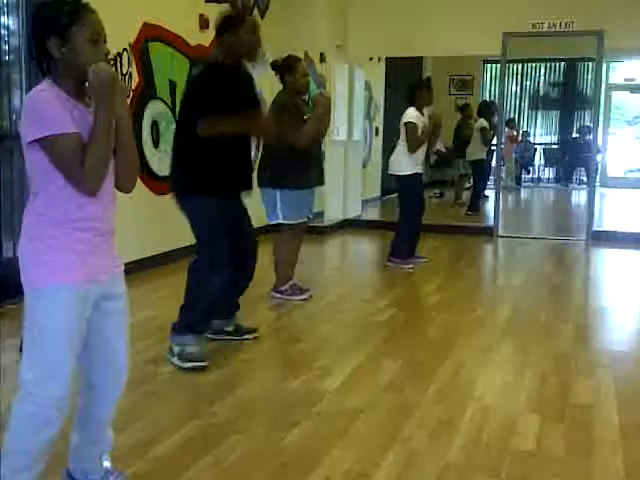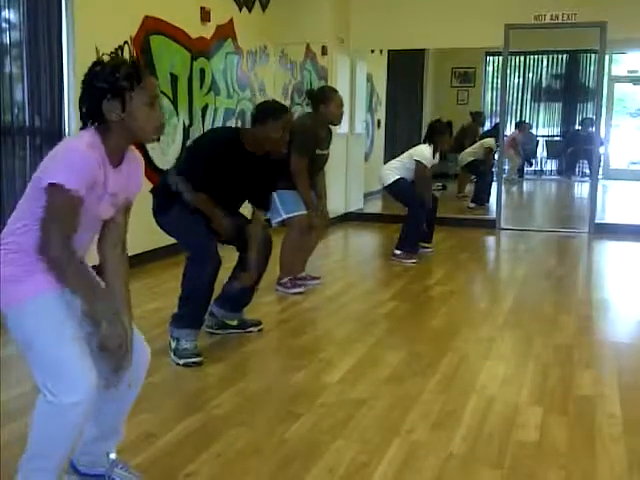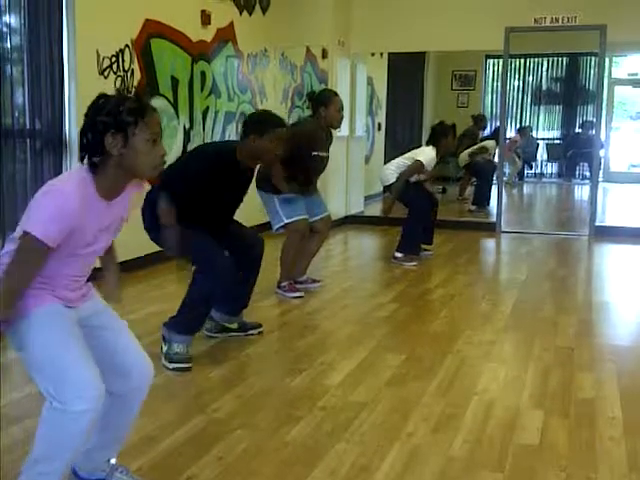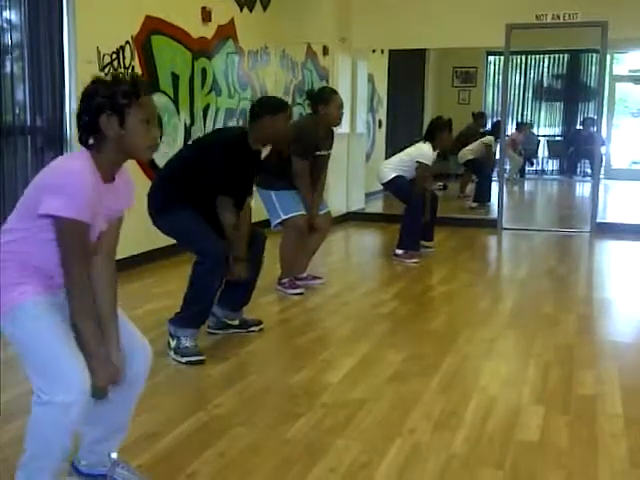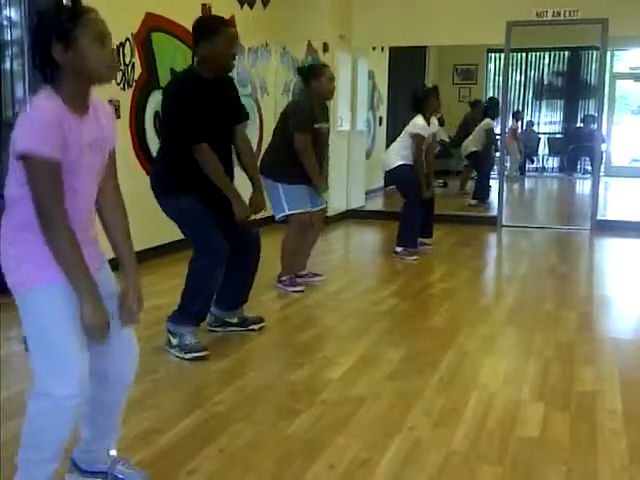
dt=1s
person 1, frame 1
left shoulder: (95, 103)
right shoulder: (42, 103)
left elbow: (126, 181)
right elbow: (87, 179)
left wrist: (119, 109)
right wrist: (104, 109)
left hip: (104, 264)
right hip: (57, 269)
left knee: (109, 372)
right knee: (50, 387)
person 1, frame 2
left shoulder: (131, 164)
right shoulder: (78, 156)
left elbow: (113, 244)
right elbow: (53, 246)
left wrist: (122, 318)
right wrist: (105, 313)
left hip: (69, 271)
left knee: (131, 355)
right knee: (75, 384)
person 1, frame 3
left shoulder: (131, 188)
right shoulder: (65, 198)
left wrist: (110, 272)
left hip: (76, 295)
right hip: (32, 298)
left knee: (135, 374)
right knee: (83, 394)
person 1, frame 4
left shoulder: (121, 182)
right shoulder: (73, 177)
left elbow: (101, 263)
right elbow: (77, 274)
left wrist: (111, 346)
right wrist: (95, 356)
left hip: (60, 285)
left knee: (134, 356)
right knee: (69, 387)
person 1, frame 5
left shoulder: (101, 113)
right shoulder: (42, 117)
left elbow: (109, 198)
right elbow: (50, 216)
left wrist: (130, 277)
right wrist: (88, 298)
left hip: (82, 251)
left knee: (119, 356)
right knee: (66, 381)
person 2, frame 1
left shoulder: (242, 78)
right shoulder: (208, 76)
left elbow: (255, 122)
right elbow: (203, 126)
left wrist: (258, 127)
right wrist: (249, 126)
left hip: (226, 182)
right hip: (196, 183)
left knee: (244, 247)
right knee: (213, 256)
left ankle: (221, 320)
right ankle: (184, 338)
person 2, frame 2
left shoulder: (267, 164)
right shoulder: (219, 142)
left elbow: (258, 215)
right elbow: (177, 180)
left wrist: (251, 267)
right wrist: (216, 215)
left hip: (218, 208)
right hip: (174, 203)
left knee: (261, 244)
right knee: (205, 252)
left ankle: (224, 314)
right ankle: (183, 333)
person 2, frame 3
left shoulder: (246, 165)
right shoulder: (214, 158)
right elbow: (165, 196)
right wrist: (173, 234)
left hip: (202, 215)
right hip: (168, 219)
left knee: (250, 245)
right knee: (217, 265)
left ankle: (224, 318)
right ankle: (176, 337)
person 2, frame 4
left shoulder: (253, 153)
right shoulder: (227, 145)
left elbow: (243, 204)
right elbow: (225, 207)
left wrist: (241, 254)
right wrist: (237, 259)
left hip: (202, 204)
right hip: (170, 203)
left knee: (254, 241)
right knee: (215, 254)
left ankle: (225, 314)
right ankle: (182, 331)
person 2, frame 5
left shoulder: (225, 85)
right shoulder: (183, 89)
left elbow: (239, 137)
right elbow: (200, 150)
left wrist: (257, 189)
right wrist: (235, 199)
left hip: (213, 184)
right hip: (178, 185)
left knee: (247, 240)
right knee: (213, 248)
left ankle: (226, 312)
right ankle: (181, 329)
person 3, frame 1
left shoulder: (301, 103)
right shoulder: (283, 105)
left elbow: (319, 136)
right elbow: (300, 140)
left wrist: (326, 110)
right wrist: (318, 111)
left hip: (302, 178)
right hip: (283, 179)
left knee: (298, 229)
right knee: (288, 229)
left ankle: (288, 281)
right ankle: (280, 286)
person 3, frame 2
left shoulder: (325, 131)
right shoulder: (306, 128)
left elbow: (318, 169)
right elbow: (298, 169)
left wrist: (322, 201)
right wrist: (310, 205)
left hip: (296, 181)
right hip: (276, 180)
left knee: (319, 221)
right knee: (299, 223)
left ankle: (298, 272)
right ankle: (284, 279)
person 3, frame 3
left shoulder: (326, 134)
right shoulder: (303, 131)
left wrist: (309, 189)
right wrist: (284, 187)
left hip: (303, 186)
right hip: (278, 186)
left knee: (322, 226)
right knee: (299, 228)
left ankle: (298, 276)
right ankle: (283, 282)
person 3, frame 4
left shoulder: (328, 133)
right shoulder: (304, 130)
left elbow: (321, 171)
right elbow: (299, 174)
left wrist: (316, 206)
right wrist: (310, 204)
left hip: (300, 185)
right hip: (275, 182)
left knee: (322, 223)
right knee: (297, 225)
left ankle: (299, 273)
right ankle: (285, 279)
person 3, frame 5
left shoulder: (322, 108)
right shoulder: (300, 107)
left elbow: (322, 147)
right elbow: (303, 148)
left wrist: (322, 179)
right wrist: (318, 180)
left hip: (304, 174)
right hip: (281, 173)
left knee: (316, 219)
right knee: (299, 220)
left ankle: (299, 270)
right ankle: (285, 276)
person 4, frame 1
left shoulder: (422, 115)
right shoulder: (411, 115)
left elbow: (427, 146)
right elbow: (412, 146)
left wrist: (434, 131)
right wrist: (429, 130)
left hip: (414, 169)
right hip: (405, 169)
left knee: (417, 210)
right knee: (409, 212)
left ankle: (408, 253)
right ankle: (396, 256)
person 4, frame 2
left shoulder: (435, 153)
right shoulder: (425, 153)
left elbow: (427, 182)
right elbow: (419, 184)
left wrist: (428, 202)
right wrist: (424, 207)
left hip: (404, 177)
right hip: (391, 176)
left knee: (431, 202)
right knee: (417, 204)
left ankle: (421, 241)
right ankle: (402, 250)
person 4, frame 3
left shoulder: (434, 152)
right shoulder: (430, 155)
right elbow: (403, 176)
right wrist: (391, 200)
left hip: (405, 176)
right hip: (392, 176)
left knee: (431, 202)
right knee: (419, 206)
left ankle: (421, 245)
right ankle: (402, 253)
person 4, frame 4
left shoulder: (430, 148)
right shoulder: (426, 152)
left elbow: (426, 181)
right elbow: (419, 183)
left wrist: (426, 209)
right wrist: (423, 208)
left hip: (402, 175)
right hip: (389, 174)
left knee: (431, 199)
right knee: (416, 204)
left ankle: (423, 240)
right ankle: (403, 250)
person 4, frame 5
left shoulder: (432, 124)
right shoulder: (419, 124)
left elbow: (429, 156)
right elbow: (418, 158)
left wrist: (430, 184)
right wrist: (423, 187)
left hip: (408, 163)
right hip: (397, 163)
left knee: (427, 196)
right knee: (415, 200)
left ankle: (421, 237)
right ankle: (403, 247)
